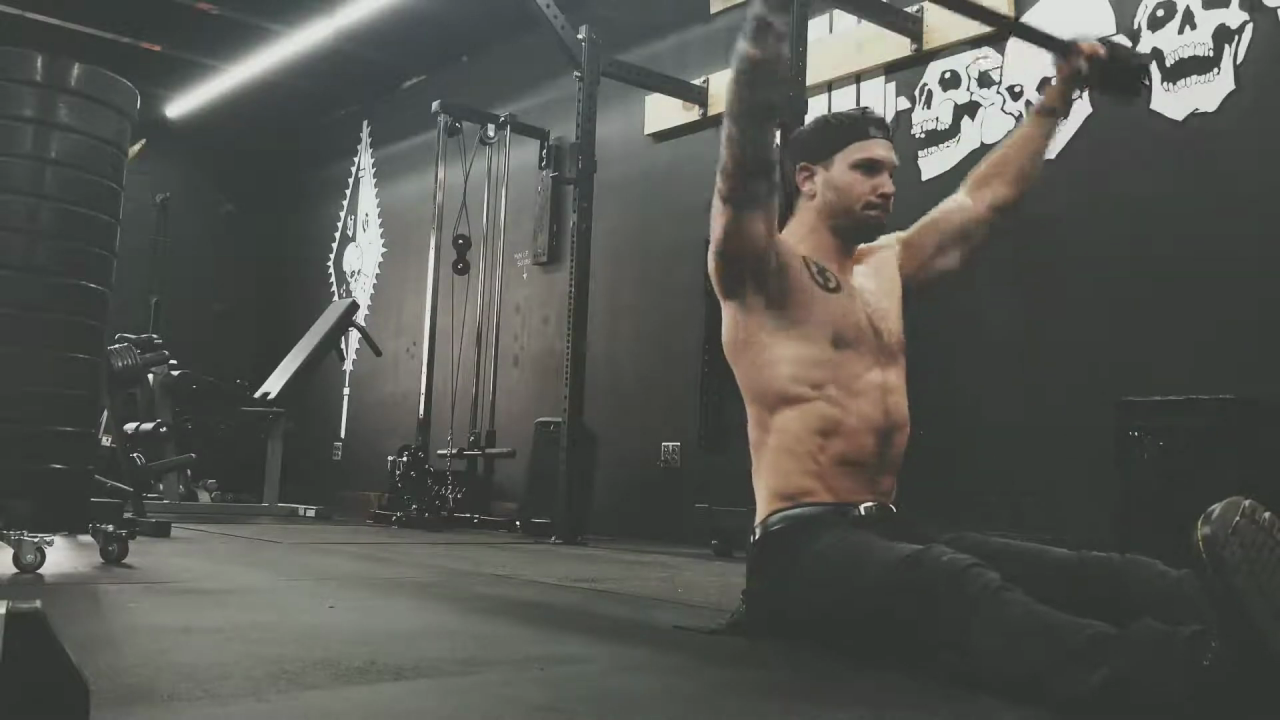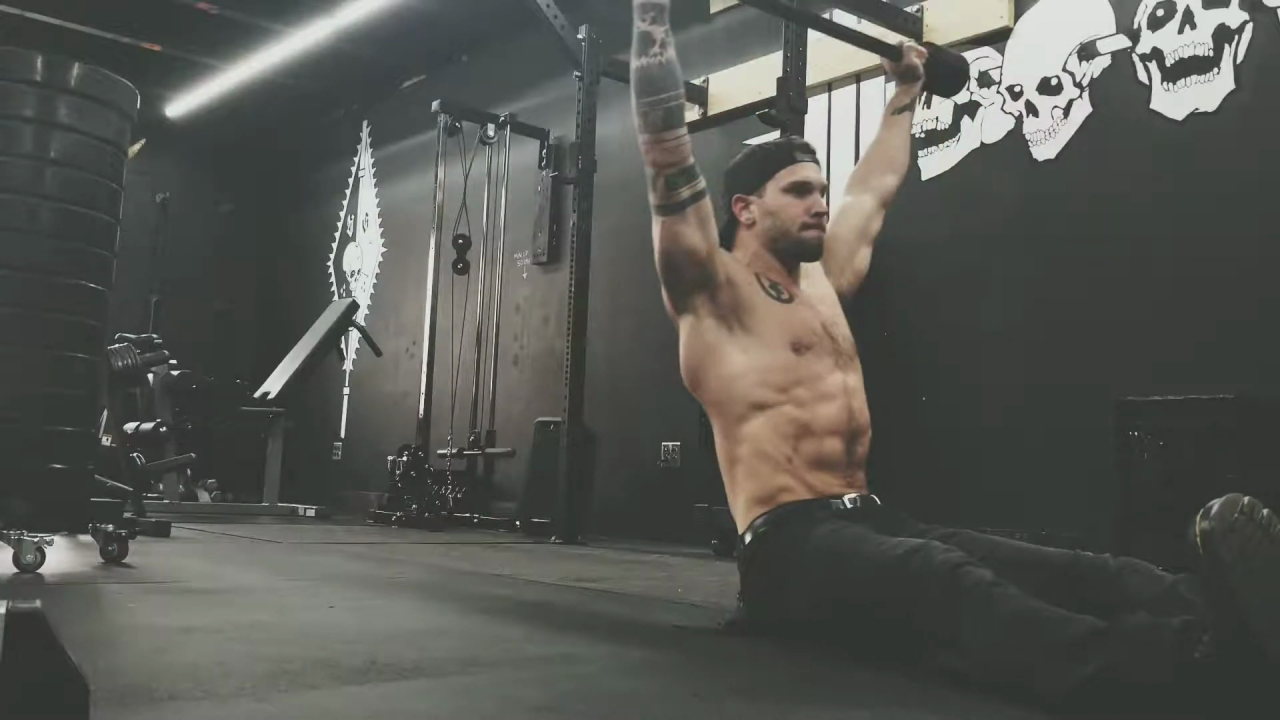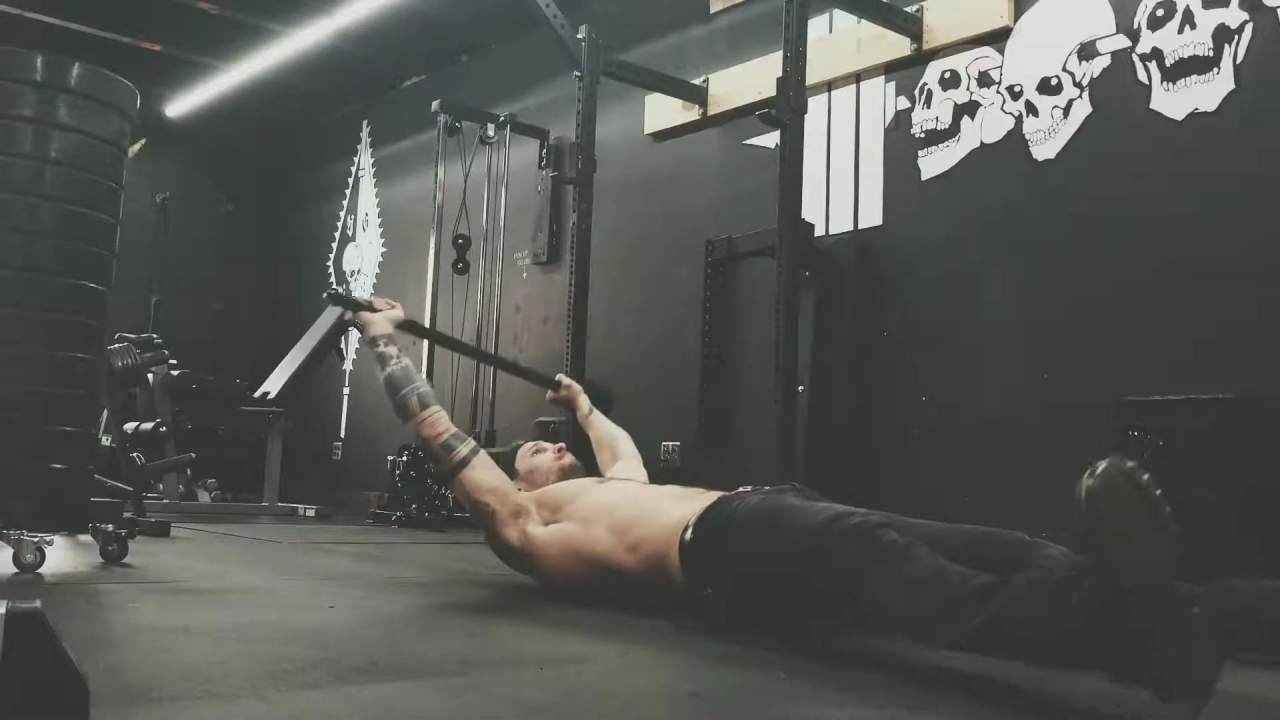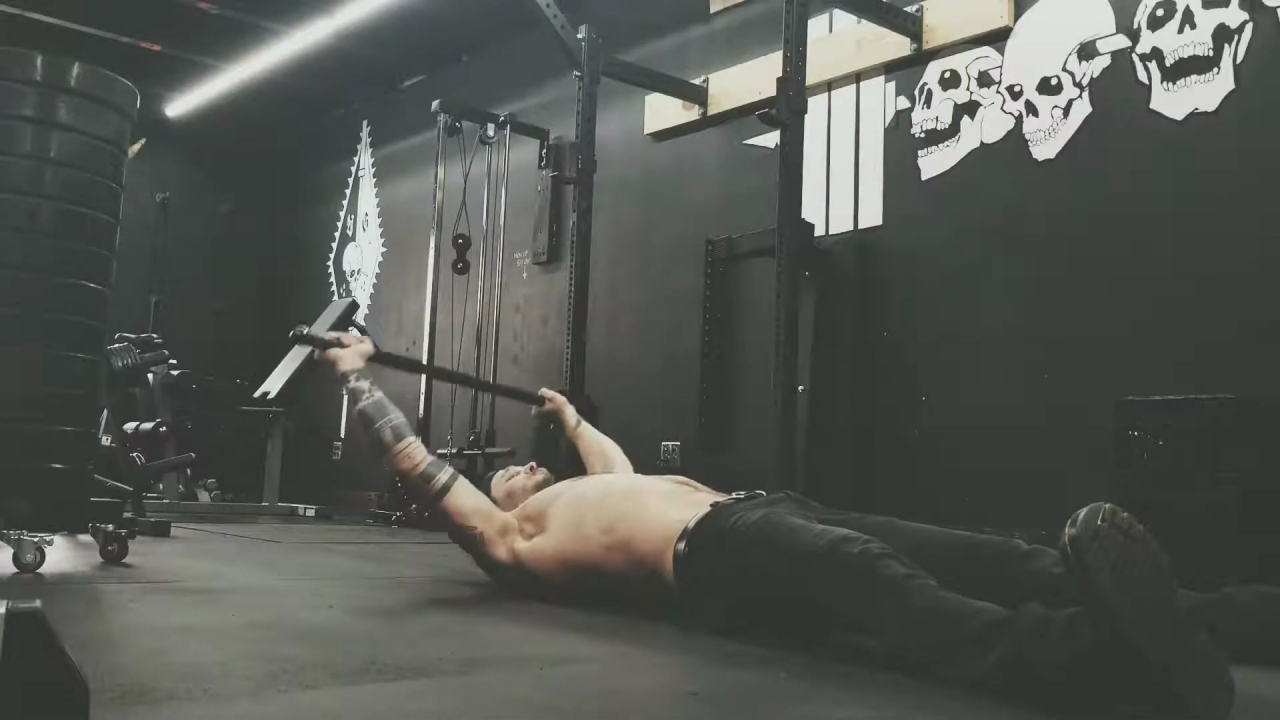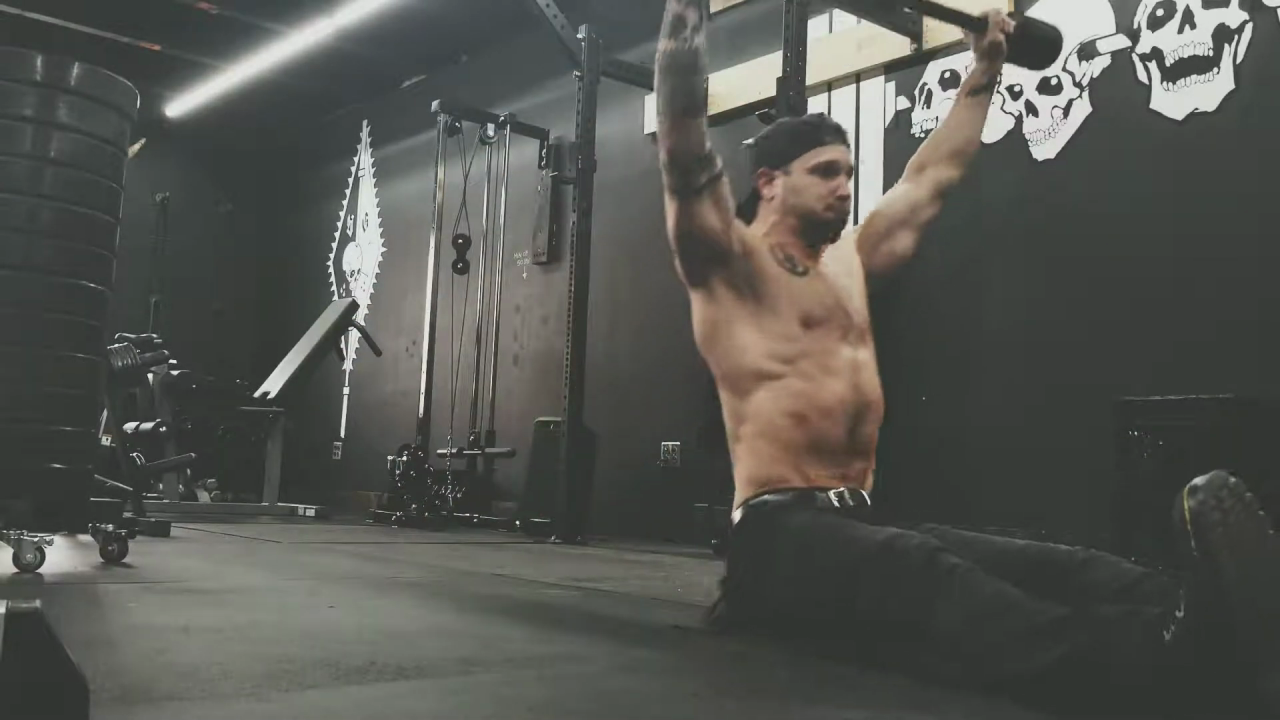
dt=1s
person 1, frame 1
left shoulder: (886, 266)
right shoulder: (756, 268)
left elbow: (985, 196)
right elbow: (749, 144)
left wrist: (1061, 88)
left hip: (888, 533)
right hip: (802, 551)
left knee: (1087, 573)
right knee: (954, 587)
right ankle: (1186, 663)
person 1, frame 2
left shoulder: (822, 281)
right shoulder: (714, 293)
left elbow: (876, 189)
right elbow: (668, 157)
left wrist: (905, 94)
left hip: (870, 523)
right hip: (790, 551)
left knee: (1070, 572)
right knee: (944, 582)
right ankle: (1176, 658)
person 1, frame 3
left shoulder: (607, 498)
right shoulder: (526, 525)
left elbow: (627, 452)
right elbow: (447, 442)
left wrist: (583, 406)
right wrist: (387, 341)
left hip: (762, 510)
right hip: (717, 544)
left knee: (995, 550)
right knee: (882, 557)
right ankle: (1107, 618)
person 1, frame 4
left shoulder: (587, 496)
right shoulder: (514, 539)
left elbow: (618, 465)
right elbow: (425, 470)
left wrist: (568, 415)
right wrist: (359, 381)
left hip: (760, 510)
right hip: (716, 550)
left knee: (982, 559)
right knee: (887, 592)
left ankle: (1174, 617)
person 1, frame 5
left shoulder: (845, 259)
right shoulder: (727, 261)
left elbow: (933, 176)
right elbow: (683, 147)
left wrist: (984, 69)
left hip: (855, 526)
right hip: (780, 542)
left knee: (1064, 569)
right knee: (928, 575)
right ankle: (1165, 654)
